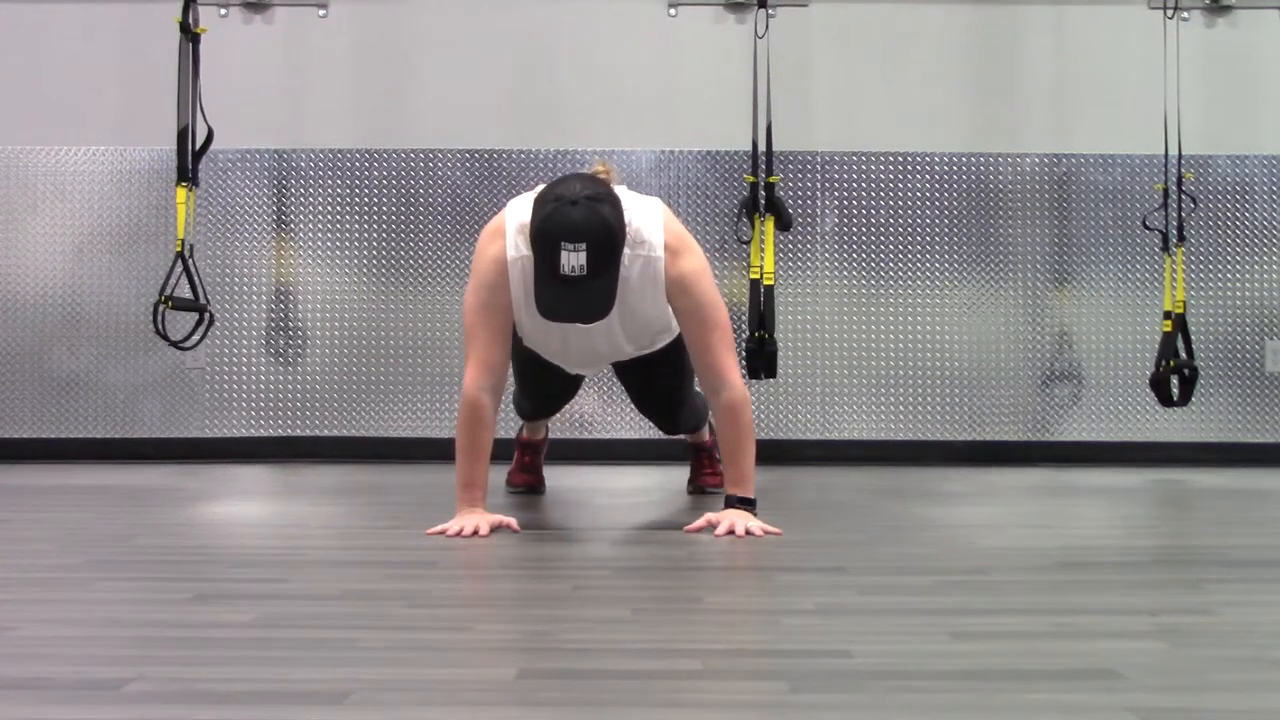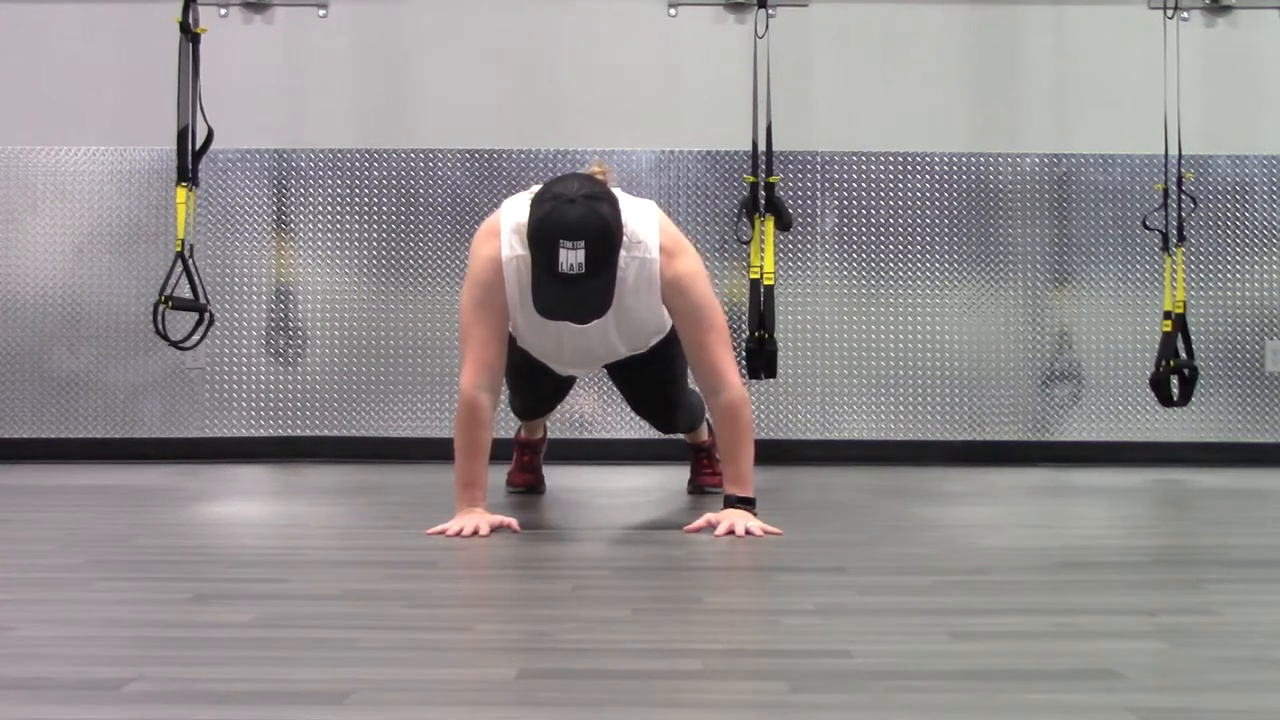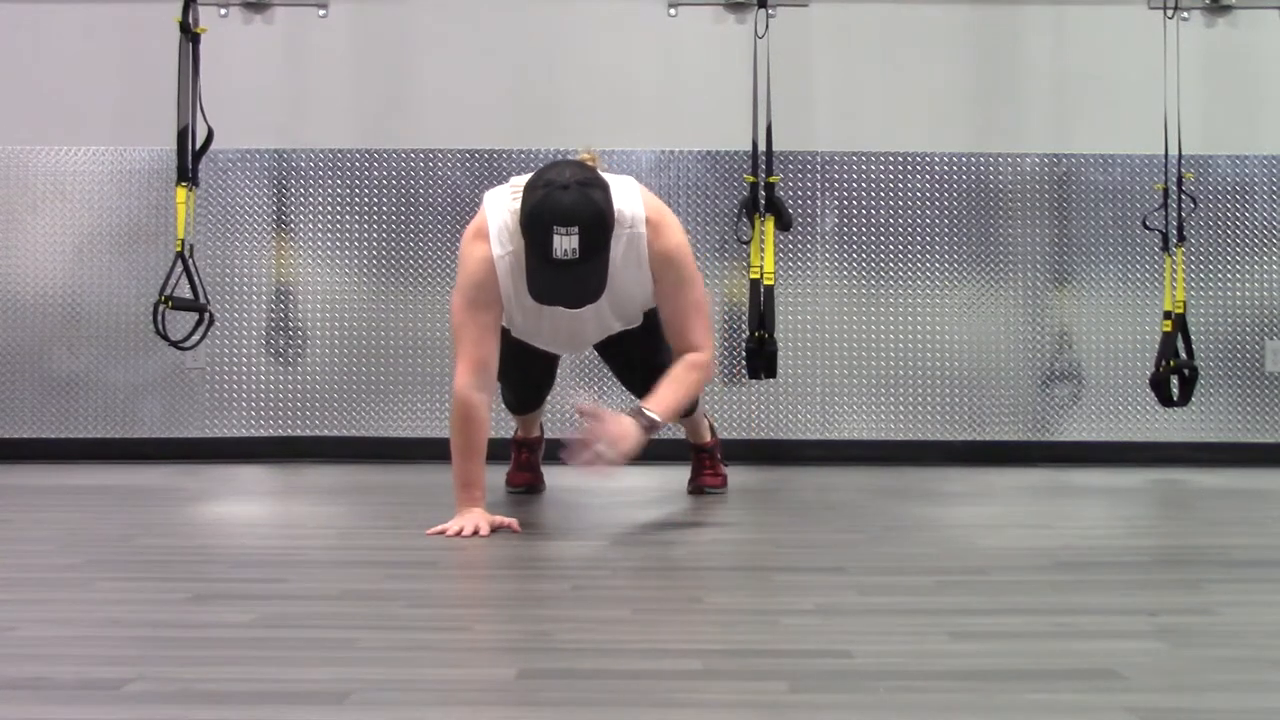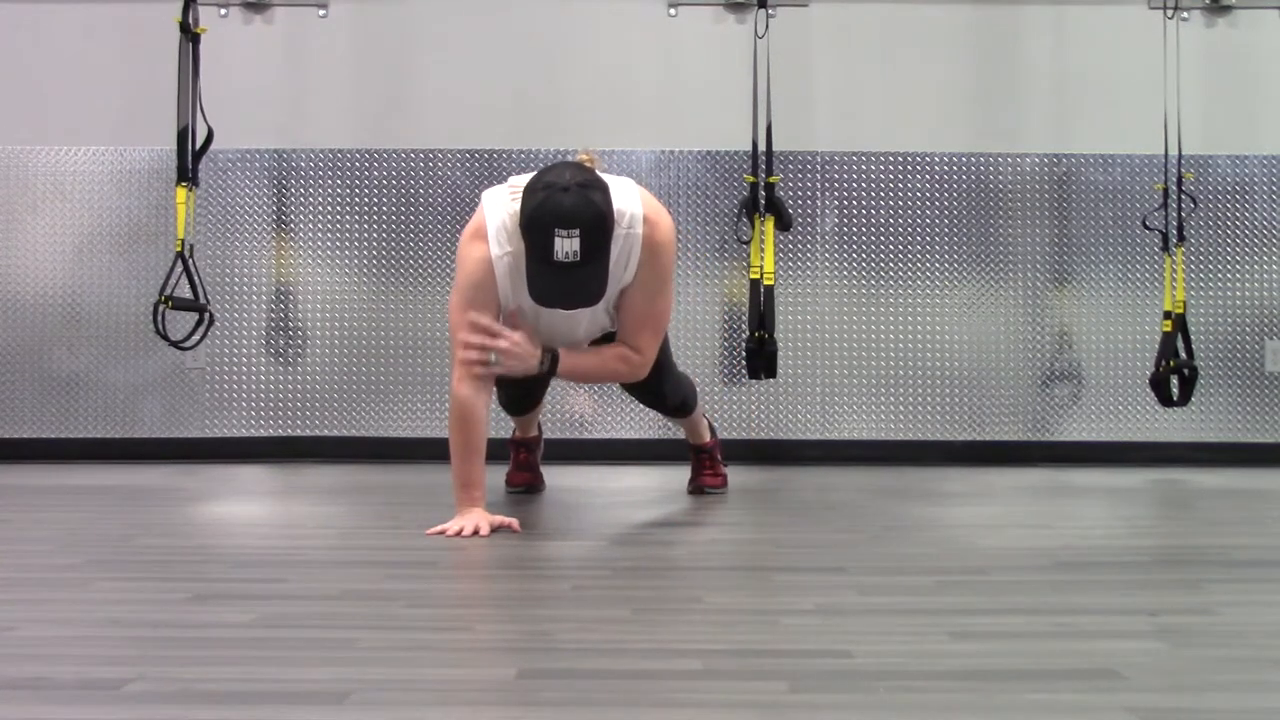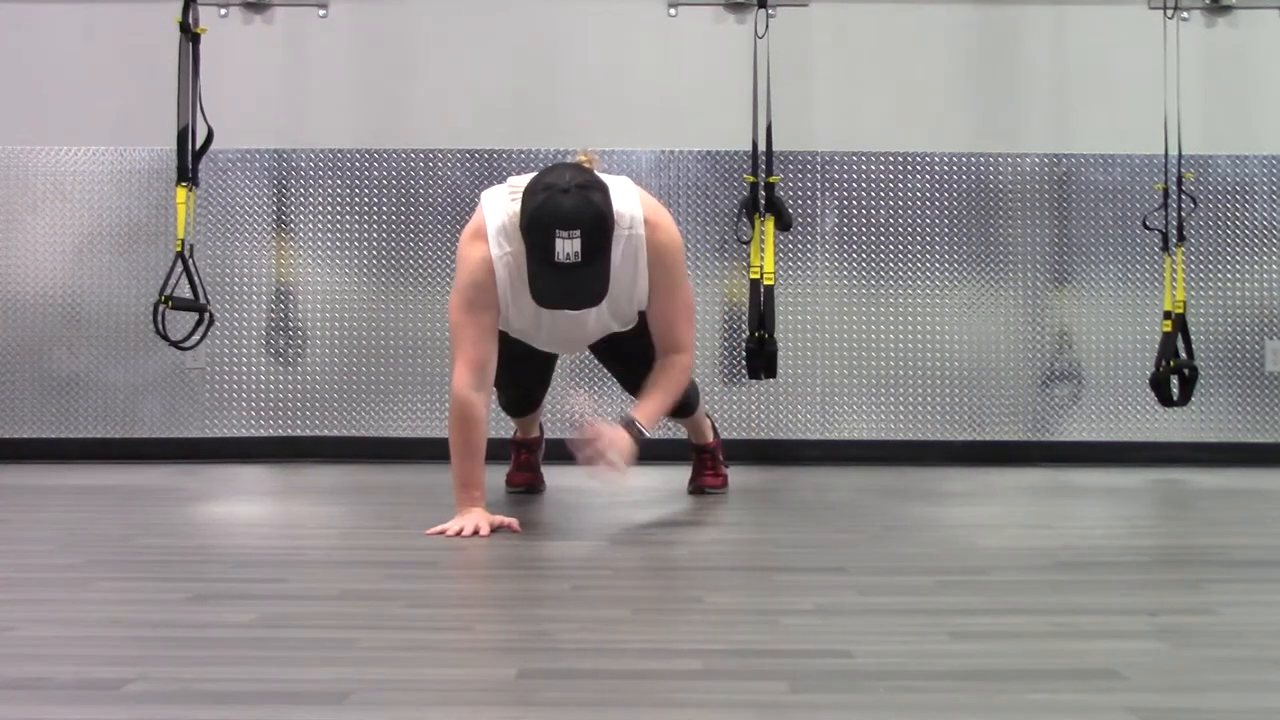
dt=0.5s
person 1, frame 1
left shoulder: (669, 248)
right shoulder: (502, 244)
left elbow: (726, 384)
right elbow: (480, 385)
left wrist: (740, 502)
right wrist: (470, 506)
left ankle: (704, 441)
right ankle: (531, 439)
person 1, frame 2
left shoulder: (664, 250)
right shoulder: (497, 245)
left elbow: (725, 385)
right elbow: (477, 385)
left wrist: (739, 502)
right wrist: (471, 505)
right knee: (529, 397)
left ankle: (703, 440)
right ankle: (530, 439)
person 1, frame 3
left shoulder: (655, 228)
right shoulder: (487, 239)
left elbow: (698, 353)
right elbow: (471, 380)
left wrist: (643, 422)
right wrist: (470, 505)
right knee: (520, 393)
left ankle: (703, 439)
right ankle: (527, 440)
person 1, frame 4
left shoulder: (650, 226)
right shoulder: (485, 238)
left elbow: (636, 358)
right elbow: (470, 378)
left wrist: (543, 359)
right wrist: (470, 505)
left knee: (656, 384)
right knee: (515, 383)
left ankle: (702, 438)
right ankle: (525, 439)
person 1, frame 5
left shoulder: (651, 228)
right shoulder: (485, 240)
left elbow: (677, 353)
right elbow: (470, 382)
left wrist: (632, 428)
right wrist: (470, 505)
left knee: (658, 381)
right knee: (516, 390)
left ankle: (705, 440)
right ankle: (527, 441)
